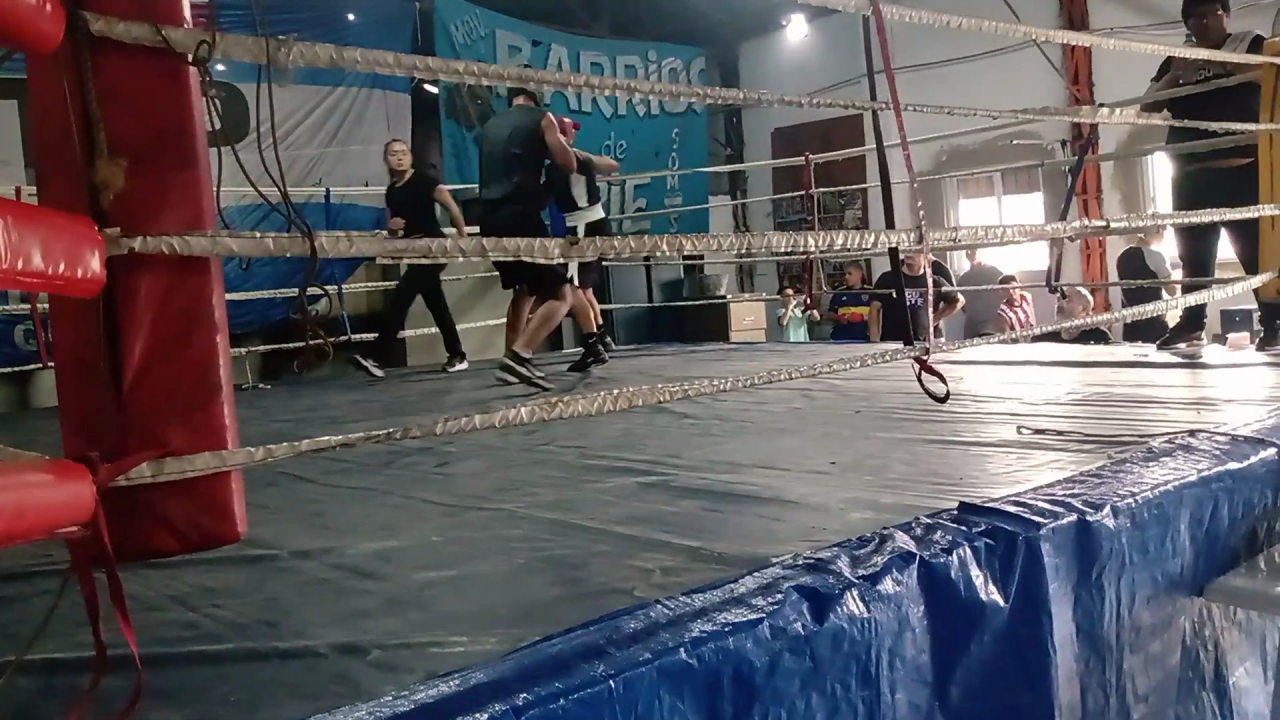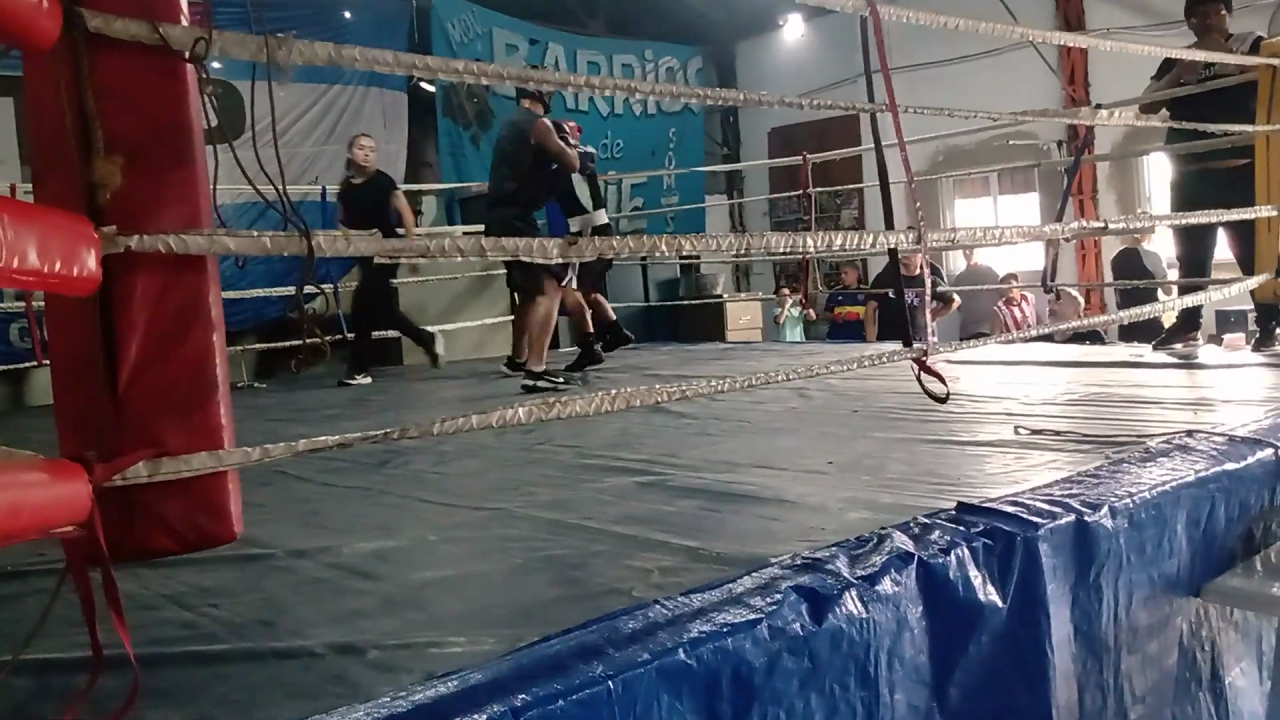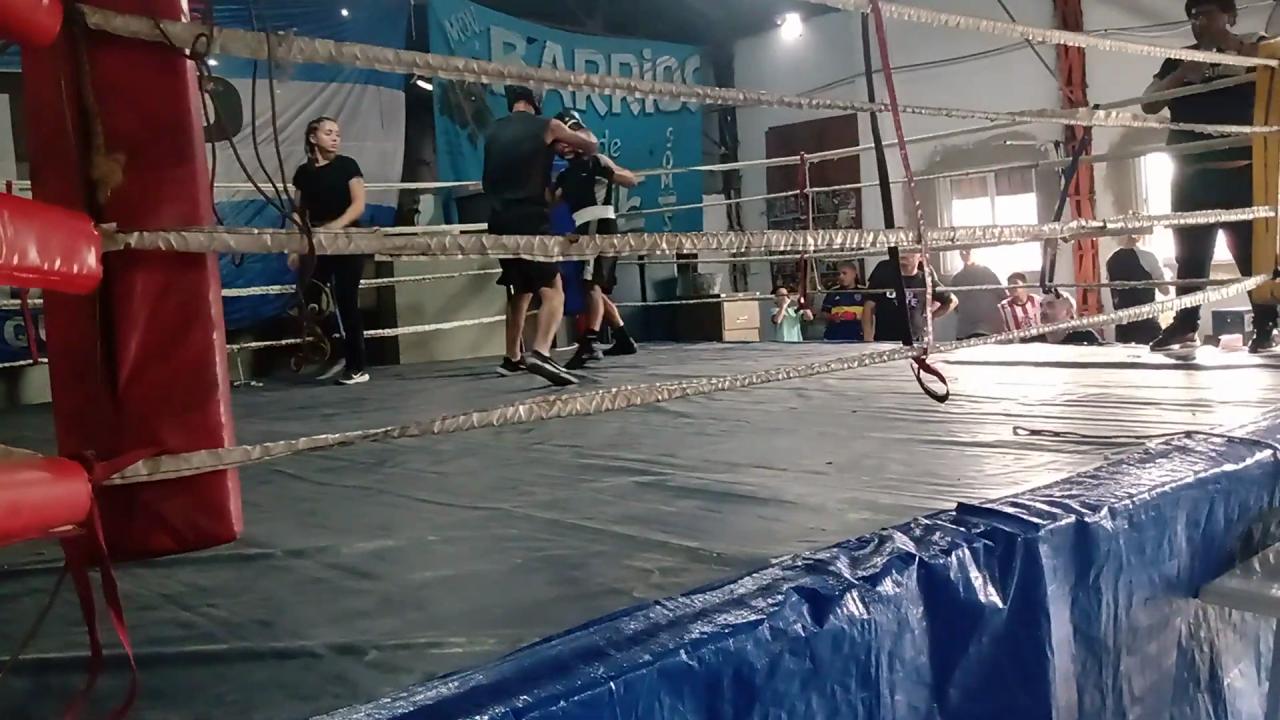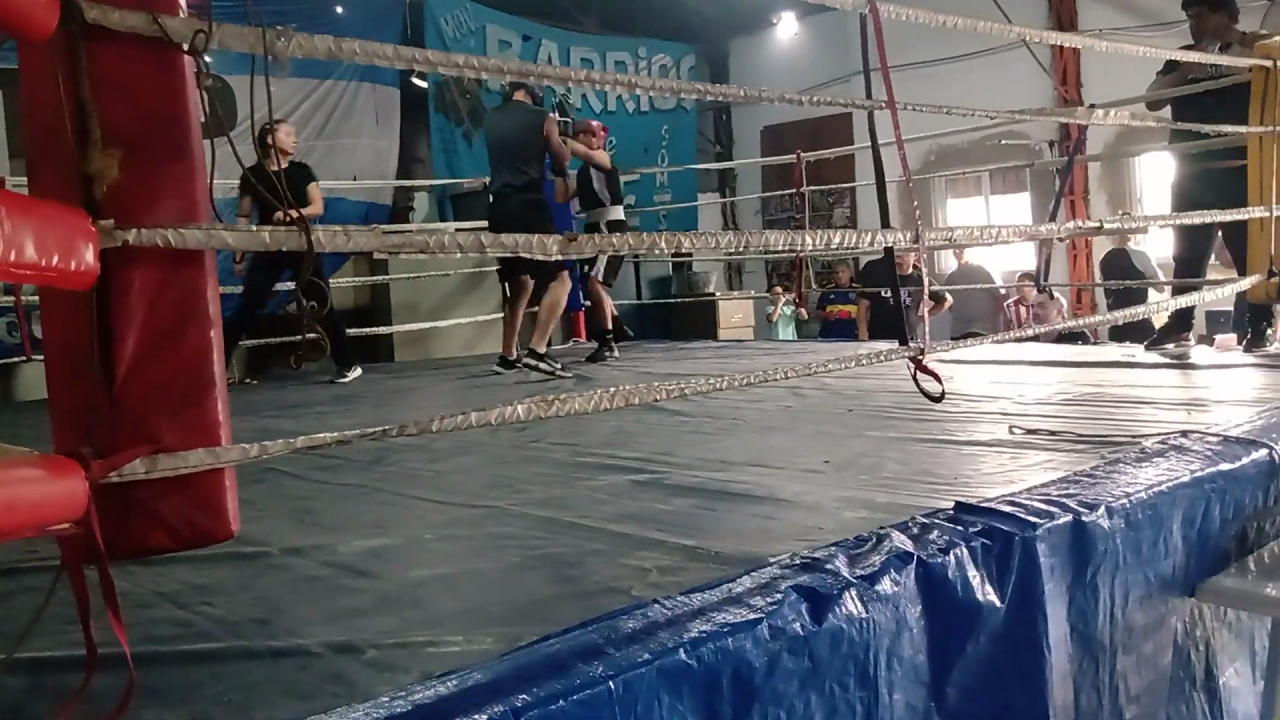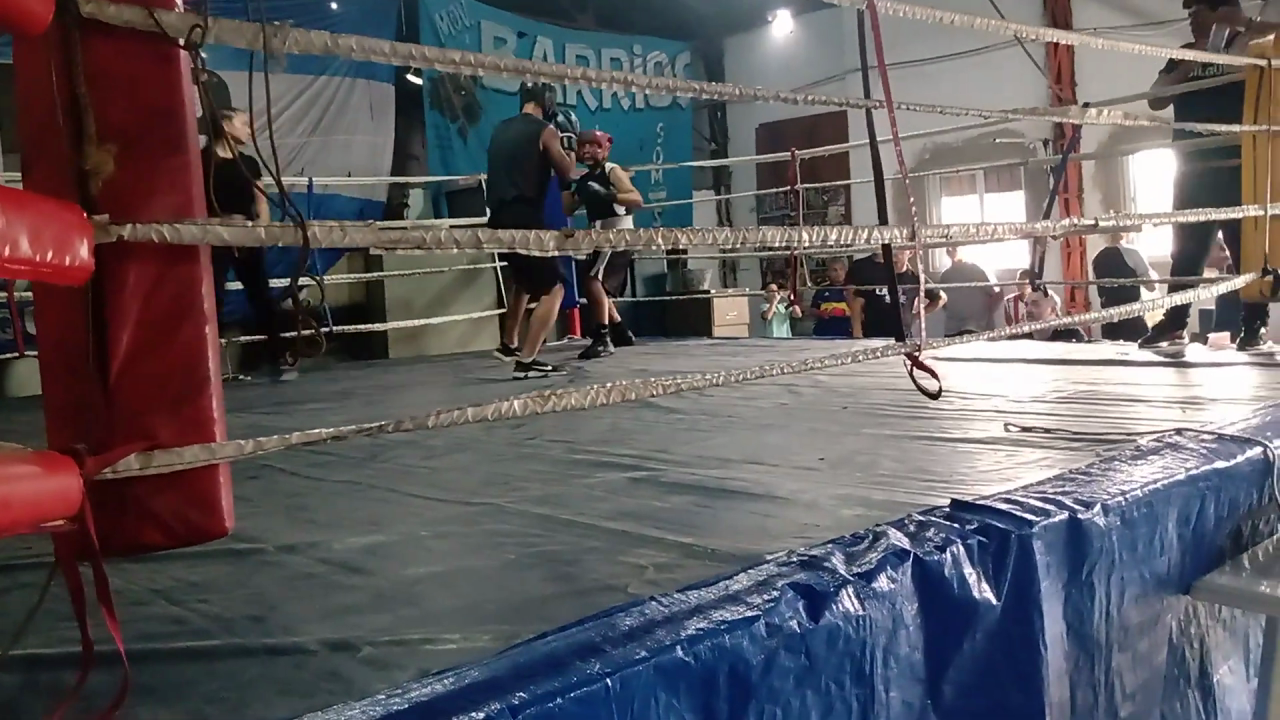
dt=0.2s
person 1, frame 1
left shoulder: (1250, 43)
right shoulder: (1175, 60)
right elbow: (1147, 107)
left wrist: (1220, 62)
right wrist: (1174, 75)
left hip: (1242, 169)
right hip: (1191, 175)
right knee: (1194, 254)
right ankle: (1192, 324)
person 1, frame 2
left shoulder: (1249, 44)
right shoulder: (1176, 60)
right elbow: (1146, 106)
left wrist: (1228, 52)
right wrist: (1177, 75)
left hip: (1240, 170)
right hip: (1189, 174)
right knee: (1191, 254)
right ankle: (1187, 325)
person 1, frame 3
left shoulder: (1251, 48)
right shoulder: (1180, 59)
right elbow: (1149, 104)
left wrist: (1235, 44)
right wrist: (1183, 73)
left hip: (1240, 171)
right hip: (1191, 174)
left knee: (1252, 250)
right knee: (1190, 254)
left ankle: (1266, 326)
right ankle: (1185, 325)
person 1, frame 4
left shoulder: (1251, 48)
right shoulder: (1181, 58)
right elbow: (1152, 101)
left wrist: (1240, 38)
right wrist: (1185, 71)
left hip: (1239, 171)
right hip: (1191, 173)
left knee: (1250, 250)
right knee: (1187, 254)
left ankle: (1260, 327)
right ankle: (1179, 325)
person 1, frame 5
right shoulder: (1184, 56)
right elbow: (1154, 101)
right wrist: (1182, 72)
left hip: (1240, 168)
right hip: (1193, 170)
right knee: (1185, 251)
left ankle: (1255, 325)
right ankle: (1174, 323)
person 2, frame 1
left shoulder: (490, 127)
right shoulder: (542, 118)
right elbow: (568, 165)
right wrist: (558, 147)
left hip: (490, 219)
right hip: (520, 217)
left knee: (525, 289)
right knee: (559, 296)
left ankle: (516, 358)
right ankle: (519, 355)
person 2, frame 2
left shoulder: (512, 123)
right shoulder: (538, 123)
right elbow: (572, 164)
right wrist: (569, 148)
left hip: (502, 217)
right hip: (514, 217)
left knee: (532, 290)
right knee: (548, 288)
left ankle: (517, 358)
right ankle: (537, 369)
person 2, frame 3
left shoulder: (495, 130)
right shoulder: (545, 126)
right elbow: (589, 147)
right wrist: (572, 134)
left hip: (501, 220)
right hip: (528, 217)
left knee: (522, 288)
right knee: (551, 290)
left ankle: (512, 357)
right ankle: (541, 353)
person 2, frame 4
left shoulder: (492, 118)
right shoulder: (543, 117)
right elbow: (563, 162)
right wrist: (556, 130)
left hip: (500, 209)
right hip: (529, 206)
left knee: (521, 283)
right knee: (559, 280)
left ankle: (508, 356)
right ankle: (537, 351)
person 2, frame 5
left shoulder: (501, 129)
right shoulder: (545, 131)
right elbow: (567, 174)
right wrist: (566, 144)
left hip: (500, 218)
right hip: (525, 218)
left knee: (526, 280)
right knee: (552, 290)
left ankle: (509, 345)
right ankle: (527, 361)
person 3, frame 1
left shoulder: (423, 180)
right shoulder: (391, 191)
left elbow: (451, 206)
right elbow: (392, 222)
left wrist: (463, 236)
right wrist: (393, 225)
left knee: (400, 299)
right knee: (437, 306)
left ankle: (378, 359)
right ankle: (457, 356)
person 3, frame 2
left shoulder: (382, 180)
right shoulder: (346, 187)
left elbow: (406, 214)
right elbow: (343, 222)
right hip: (366, 253)
left knee: (364, 306)
right knee: (384, 309)
left ankle: (359, 369)
right ankle: (428, 340)
person 3, frame 3
left shoulder: (347, 165)
right shoulder: (303, 172)
left elbow: (359, 204)
right elbow: (299, 211)
left wrist: (336, 225)
left knee: (346, 303)
left ankle: (357, 367)
right ankle: (338, 355)
person 3, frame 4
left shoulder: (302, 171)
right shoulder: (253, 175)
left elbow: (317, 207)
right elbow: (243, 217)
left wrist: (293, 213)
right hip: (269, 247)
left knee: (321, 304)
right knee: (249, 306)
left ankle: (348, 365)
right ankle: (222, 365)
person 3, frame 5
left shoulder: (249, 163)
right shoulder: (204, 159)
left elbow: (261, 201)
left wrist: (260, 227)
left knee: (262, 298)
right knee: (213, 300)
left ankle: (278, 357)
person 4, frame 1
left shoulder: (573, 157)
right shoulder: (553, 168)
left elbow: (612, 167)
left wrist: (582, 159)
left hip: (589, 227)
right hip: (578, 228)
left knee: (573, 285)
right knee: (583, 285)
left ankle: (593, 345)
right ankle: (600, 338)
person 4, frame 2
right shoulder: (558, 173)
left hip: (594, 232)
right hip: (584, 233)
left knee: (569, 289)
right knee: (588, 290)
left ankle: (590, 346)
right ankle: (616, 331)
person 4, frame 3
left shoulder: (595, 162)
right shoulder: (565, 175)
left elbow: (632, 180)
left wrist: (607, 171)
left hip: (601, 227)
right hip: (587, 231)
left knee: (593, 284)
right knee: (598, 289)
left ankle: (589, 344)
right ankle: (623, 340)
person 4, frame 4
left shoulder: (602, 159)
right shoulder: (581, 169)
left elbow: (593, 156)
left wrist: (566, 144)
left hip: (611, 227)
right hip: (597, 229)
left knee: (594, 281)
right knee: (596, 284)
left ankle: (607, 343)
right ankle: (616, 328)
person 4, frame 5
left shoulder: (612, 171)
right shoulder: (585, 179)
left elbow: (637, 200)
right elbow: (569, 208)
left wrist: (607, 195)
left knee: (593, 281)
right knee: (604, 286)
left ankle: (602, 338)
right ankle: (620, 333)
